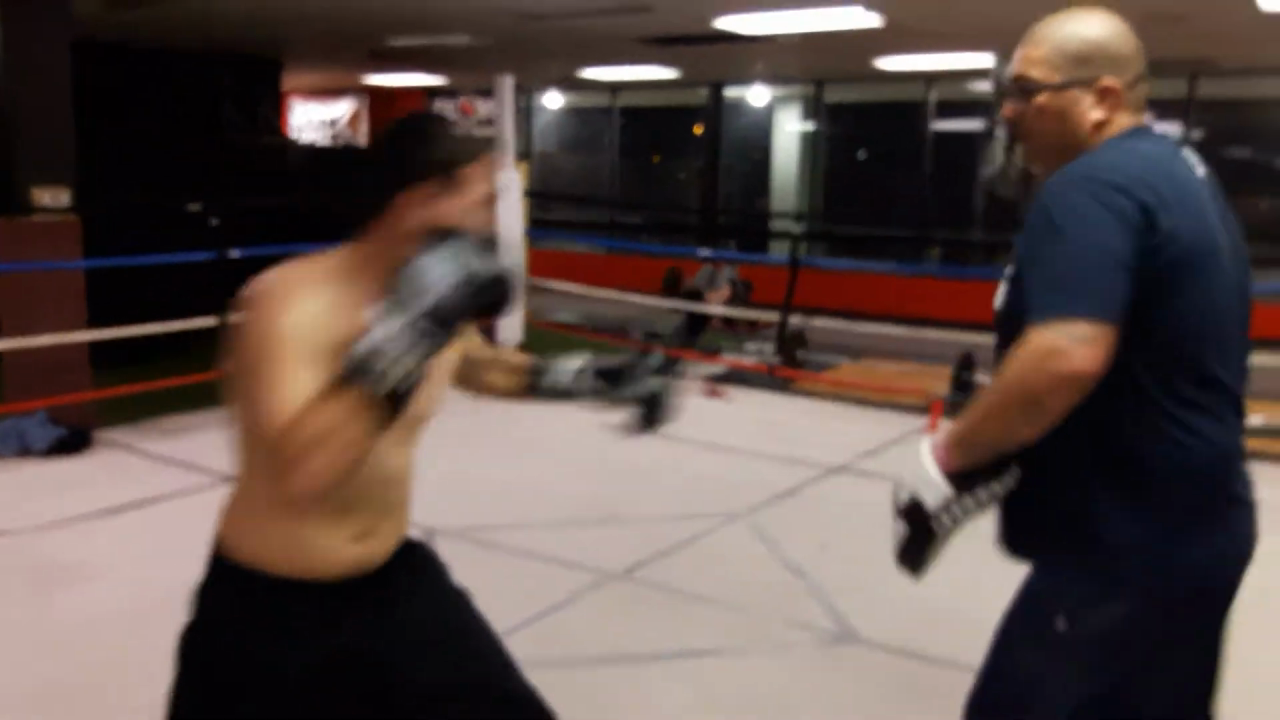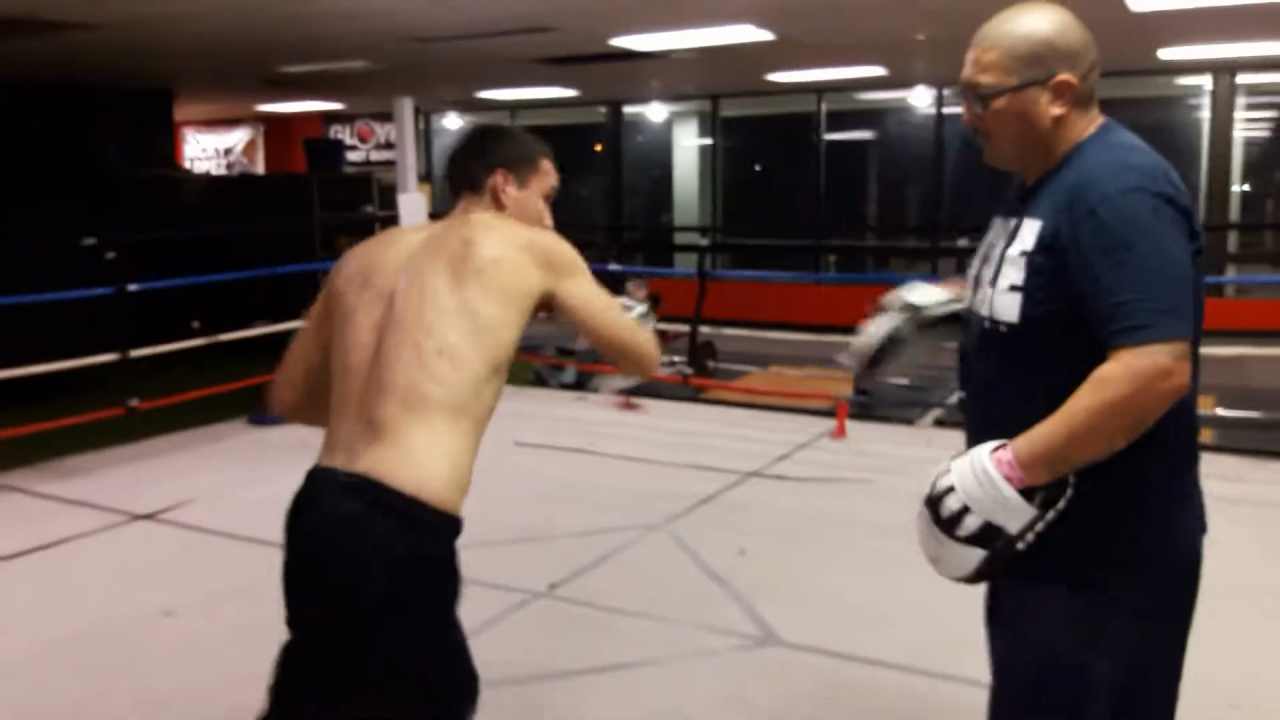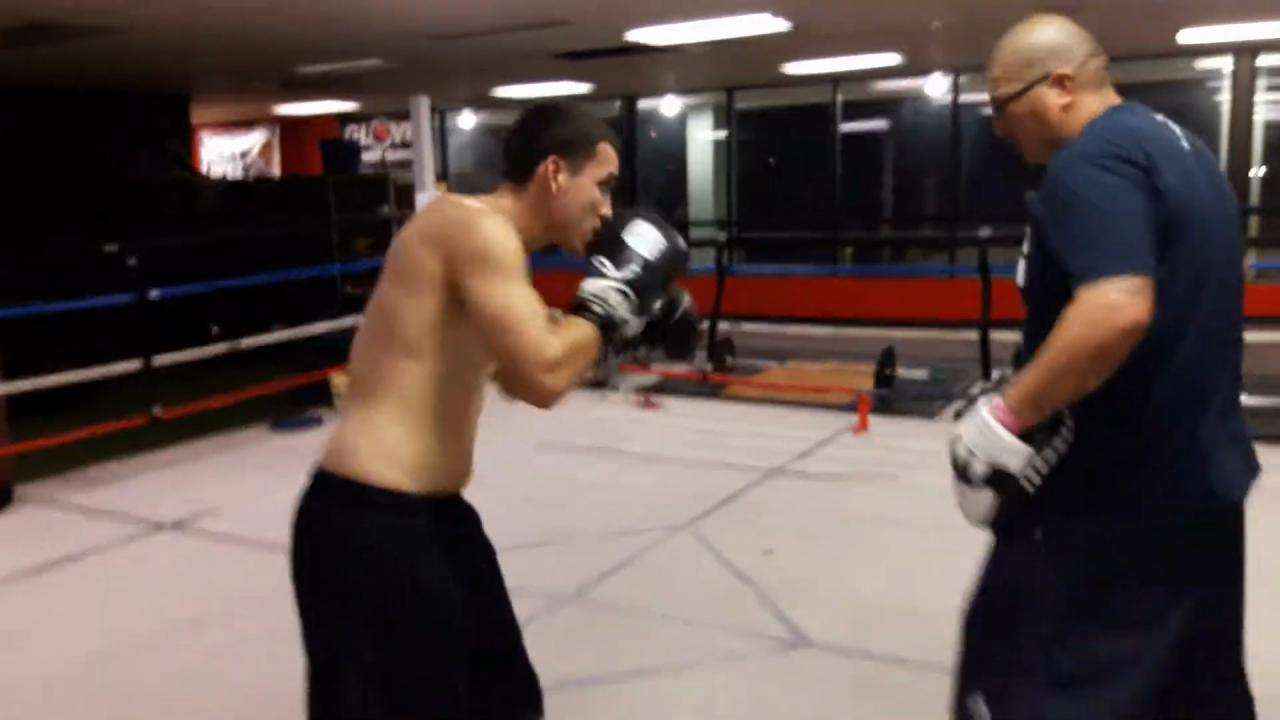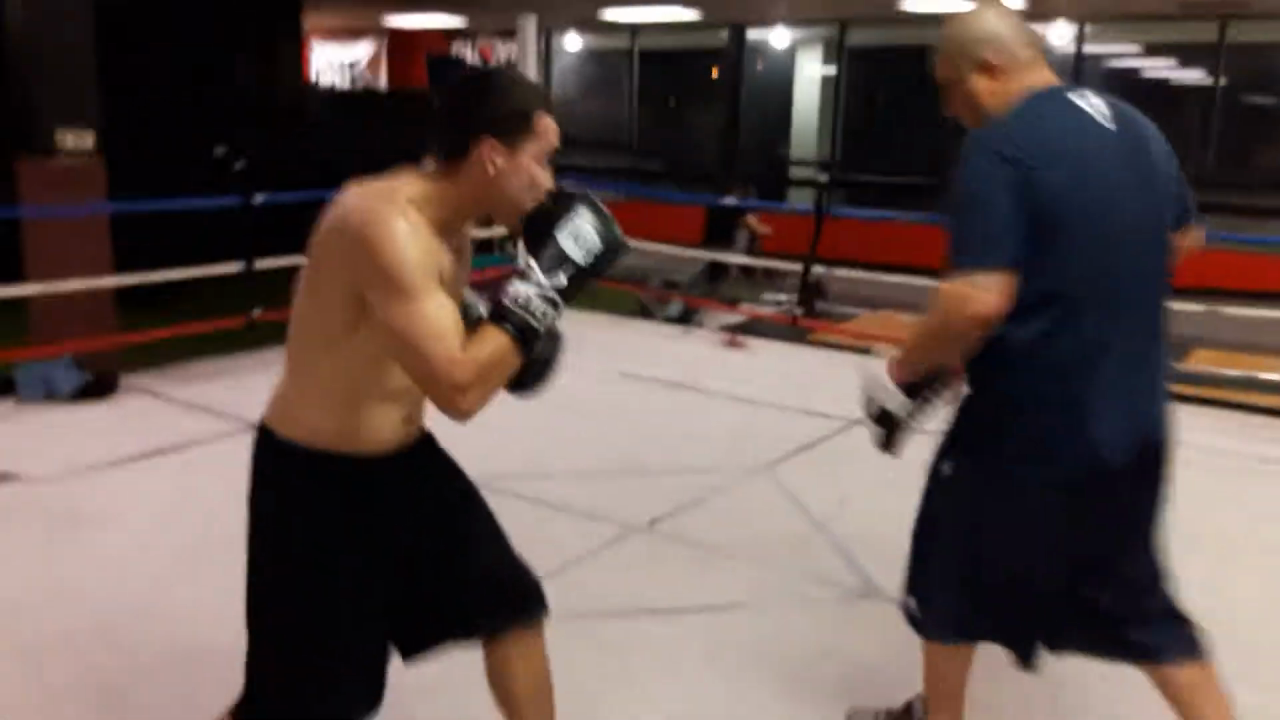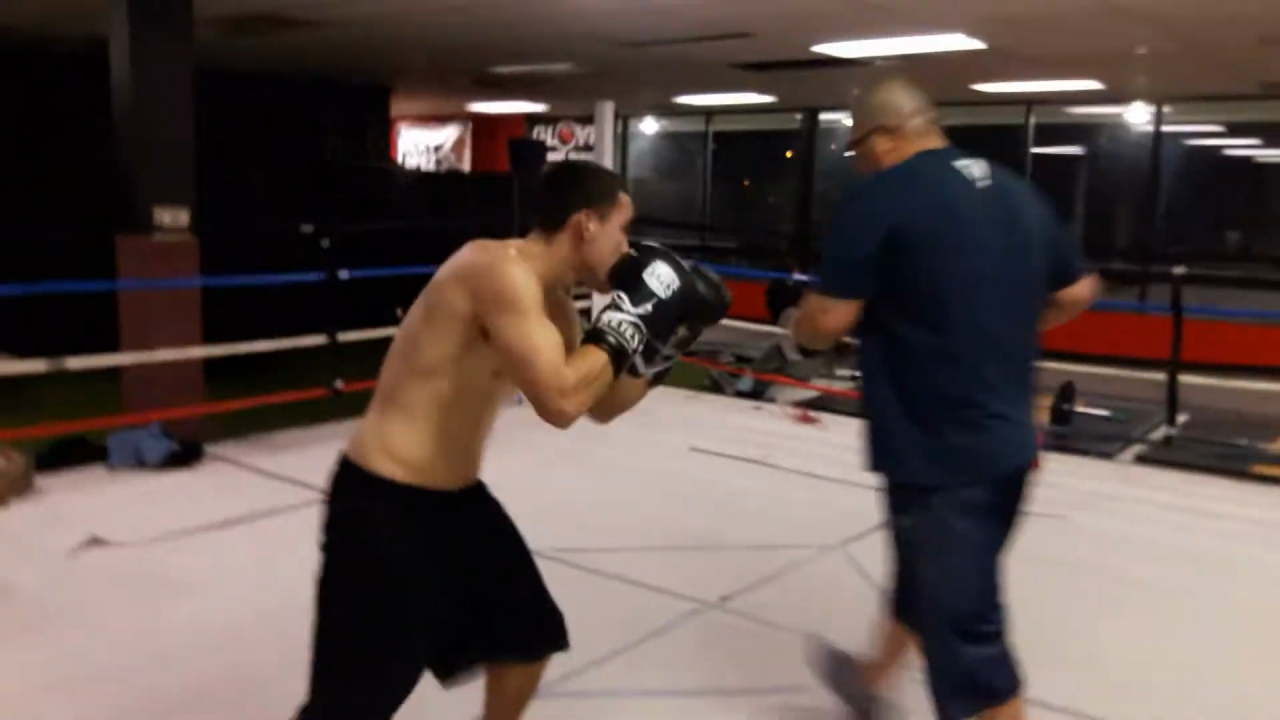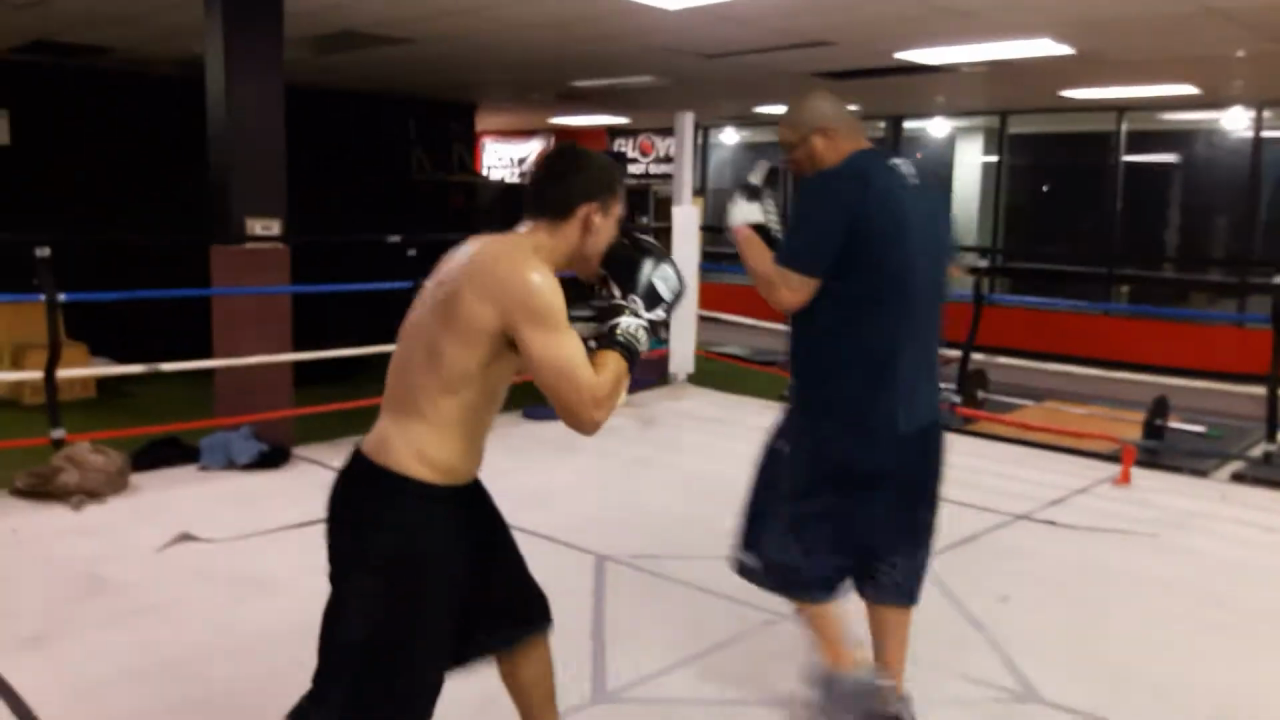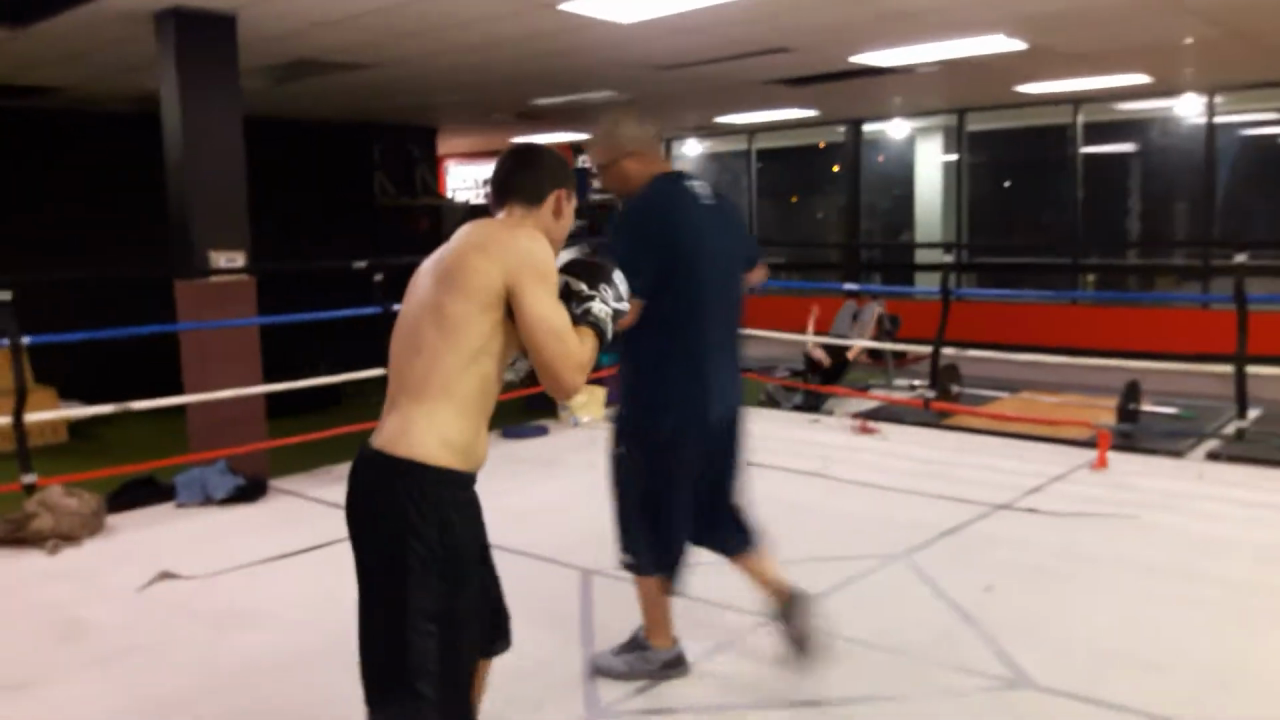
dt=0.4s
person 1, frame 1
left shoulder: (1097, 189)
right shoulder: (1173, 173)
left elbow: (1064, 356)
left wrist: (949, 453)
left hip: (1131, 543)
right hip: (1184, 527)
person 1, frame 2
left shoulder: (1111, 194)
right shoulder: (1053, 180)
left elbow: (1153, 369)
left wrist: (1010, 468)
right wrist: (962, 295)
left hip: (1104, 537)
right hip: (1067, 520)
person 1, frame 3
left shoulder: (1092, 161)
right shoulder: (1184, 151)
left elbow: (1113, 311)
left wrist: (1009, 416)
left hip: (1113, 480)
right hip: (1208, 463)
left knee: (1013, 657)
person 1, frame 4
left shoulder: (1001, 148)
right shoulder: (1136, 130)
left elbow: (979, 300)
right elbow: (1183, 241)
left wrist: (905, 371)
left hip: (1028, 424)
right hip: (1131, 420)
left knee: (953, 571)
right knee: (1131, 592)
person 1, frame 5
left shoulder: (879, 198)
right shoulder: (1016, 192)
left elbow: (831, 317)
right elbow: (1079, 293)
left wrist: (797, 324)
left hip: (936, 447)
right hip: (1008, 438)
left knee: (961, 620)
right knee: (925, 574)
person 1, frame 6
left shoulder: (835, 190)
right shoulder: (917, 188)
left elbow: (787, 291)
right elbow: (938, 278)
left wrist: (745, 229)
left hip: (839, 410)
right hip: (914, 405)
left knee: (786, 534)
right knee: (893, 547)
person 1, frame 7
left shoulder: (641, 215)
right shoulder: (718, 203)
left elbow: (620, 314)
right elbow: (753, 275)
left hip: (658, 402)
right hip: (718, 393)
left knee: (647, 521)
right knee: (711, 508)
left ankle: (659, 645)
right ankle: (785, 594)
person 2, frame 1
left shoulder: (427, 291)
right shoulder: (286, 301)
left elbow: (482, 365)
right elbow: (297, 475)
left wrist: (579, 376)
right wrist: (406, 330)
left hip: (394, 584)
right hip: (267, 606)
person 2, frame 2
left shoulder: (365, 256)
right shoulder: (530, 248)
left elbow: (289, 400)
right elbow: (641, 355)
right wrist: (620, 314)
left hip: (335, 512)
right hip: (391, 534)
person 2, frame 3
left shoulder: (504, 247)
right shoulder: (472, 226)
left elbow: (524, 369)
right elbow: (544, 376)
left wrist: (629, 320)
right wrist: (621, 281)
left hip: (435, 516)
right hip: (368, 527)
person 2, frame 4
left shoulder: (445, 215)
right shoulder: (384, 223)
right elbow: (459, 389)
left wrist: (520, 326)
right wrist: (543, 283)
left hip: (405, 458)
right hip: (313, 480)
left knee: (511, 605)
person 2, frame 5
left shoulder: (545, 293)
right shoulder: (501, 271)
left elbow: (598, 400)
right elbow: (559, 402)
left wrist: (666, 336)
right wrist: (630, 314)
left hip: (454, 498)
right hip: (385, 508)
left knee: (532, 634)
person 2, frame 6
left shoulder: (481, 252)
right shoulder: (525, 280)
right elbow: (587, 410)
right wrist: (630, 318)
left hip: (446, 494)
right hip: (397, 506)
left knee: (521, 616)
person 2, frame 7
left shoulder: (454, 251)
right shoulder: (522, 247)
right elbow: (565, 379)
right wrist: (597, 312)
left hip: (404, 480)
right hip: (418, 492)
left knee: (477, 635)
